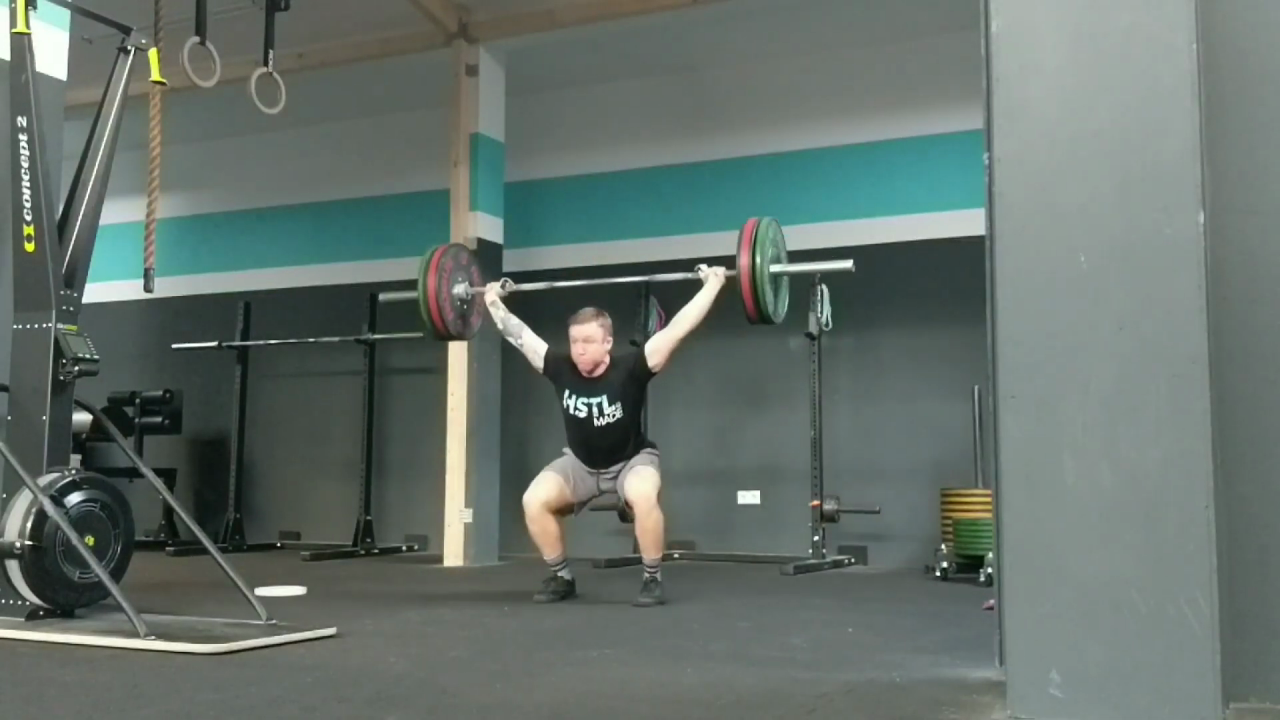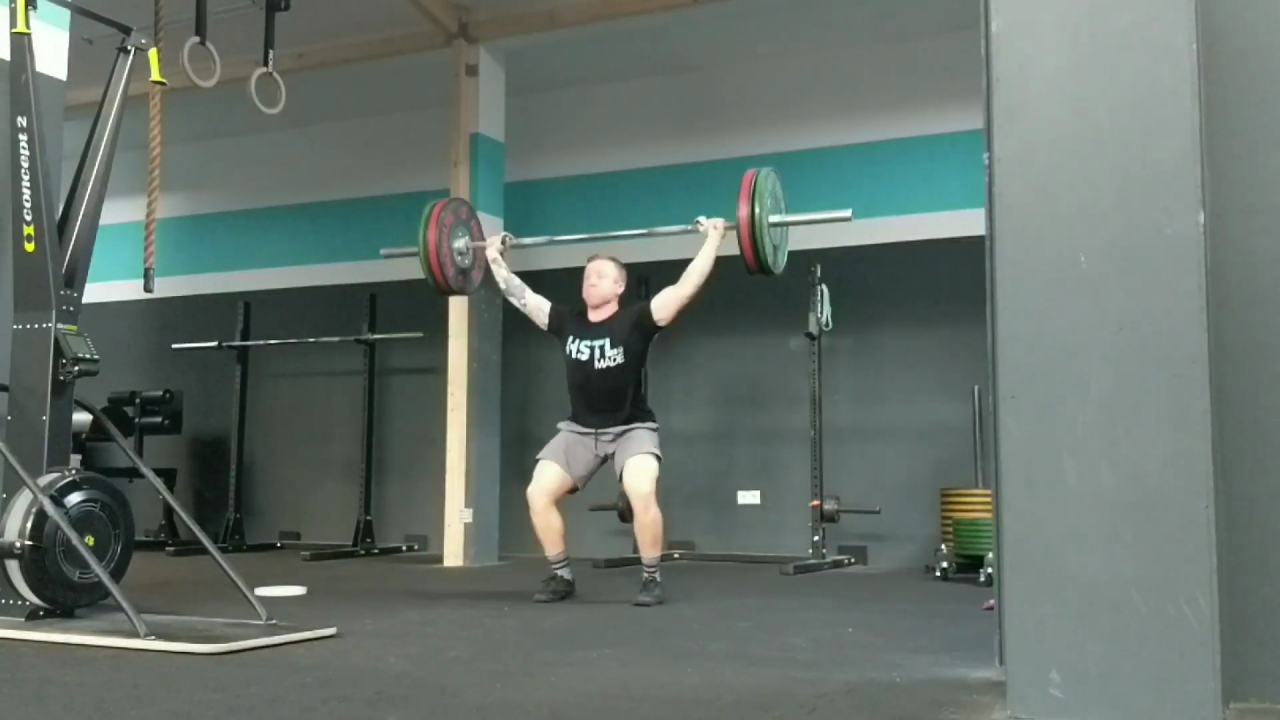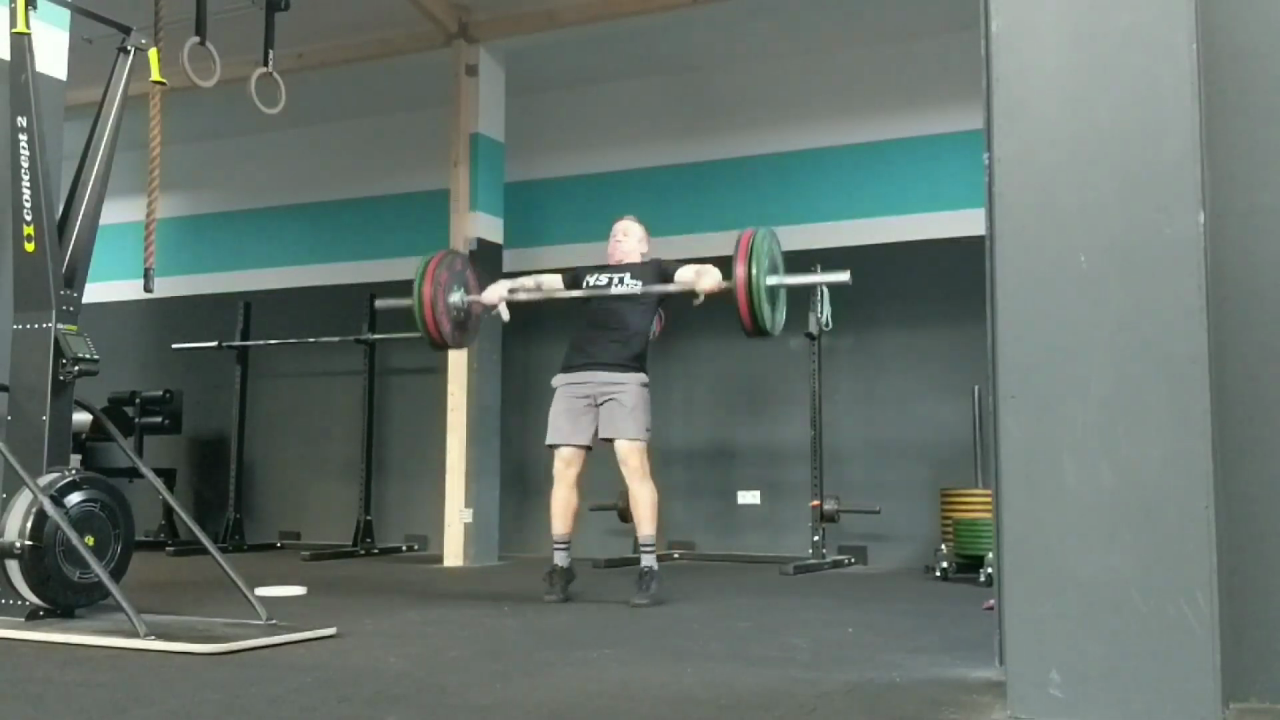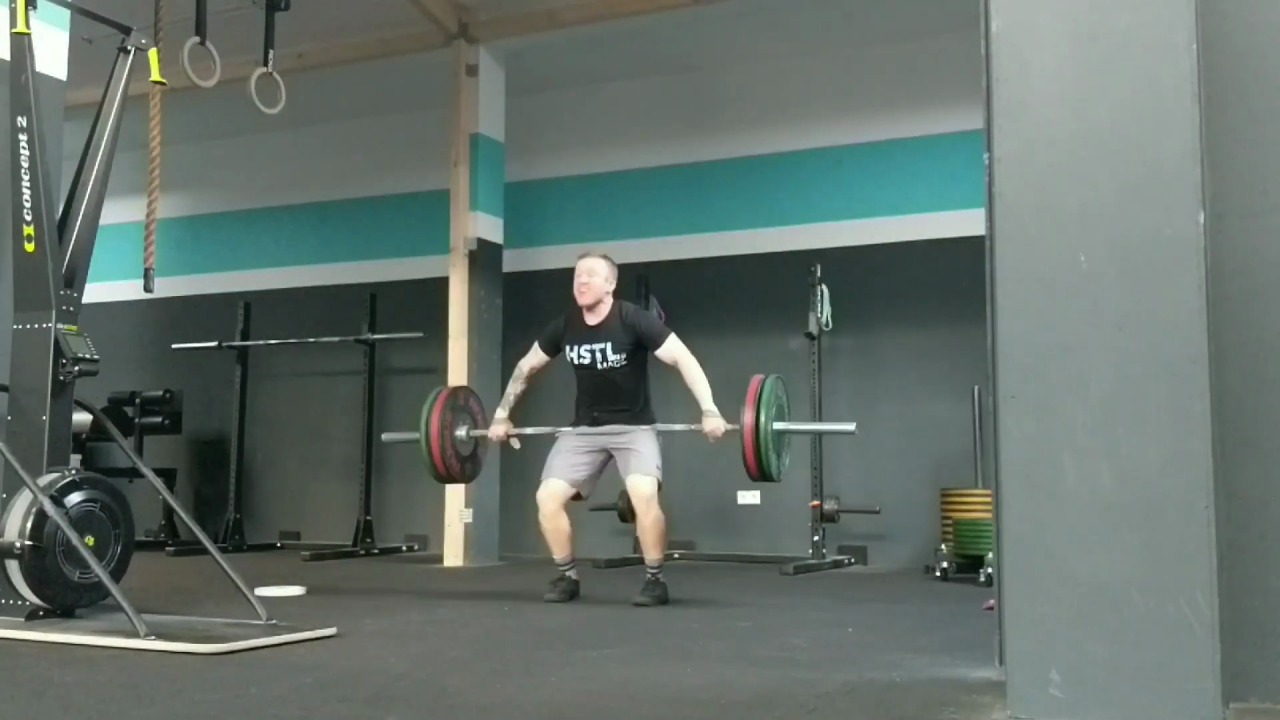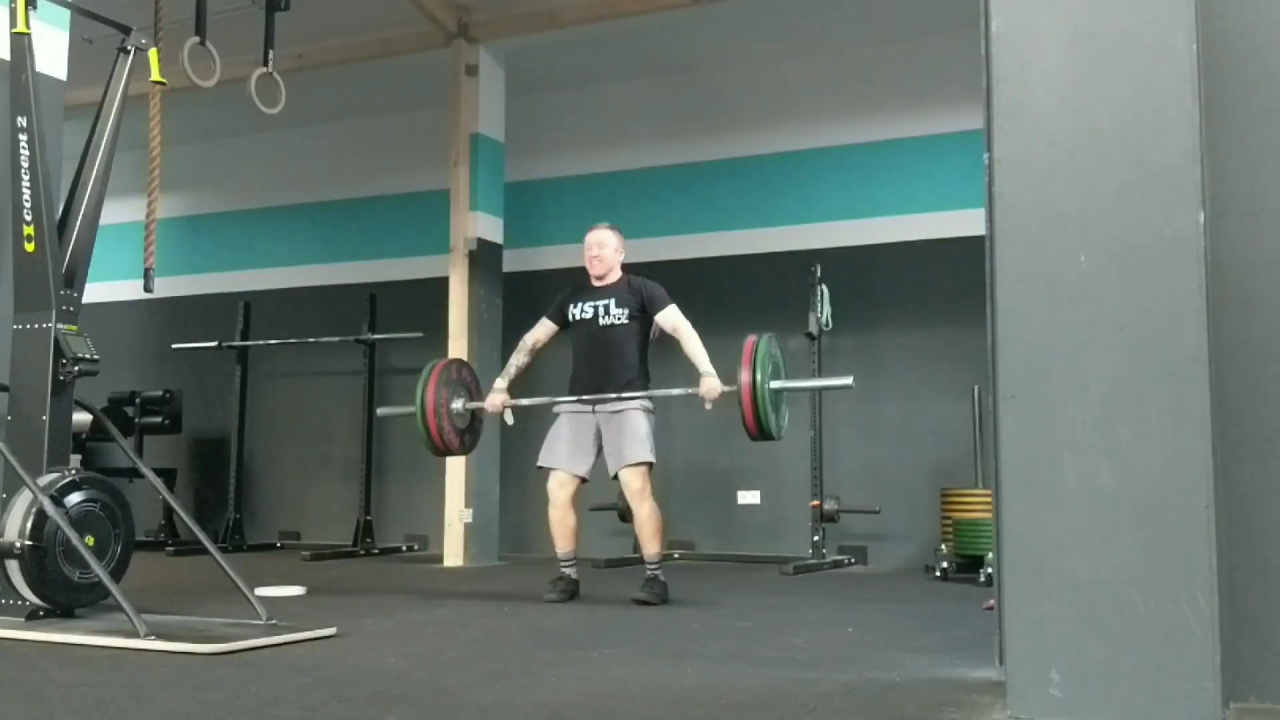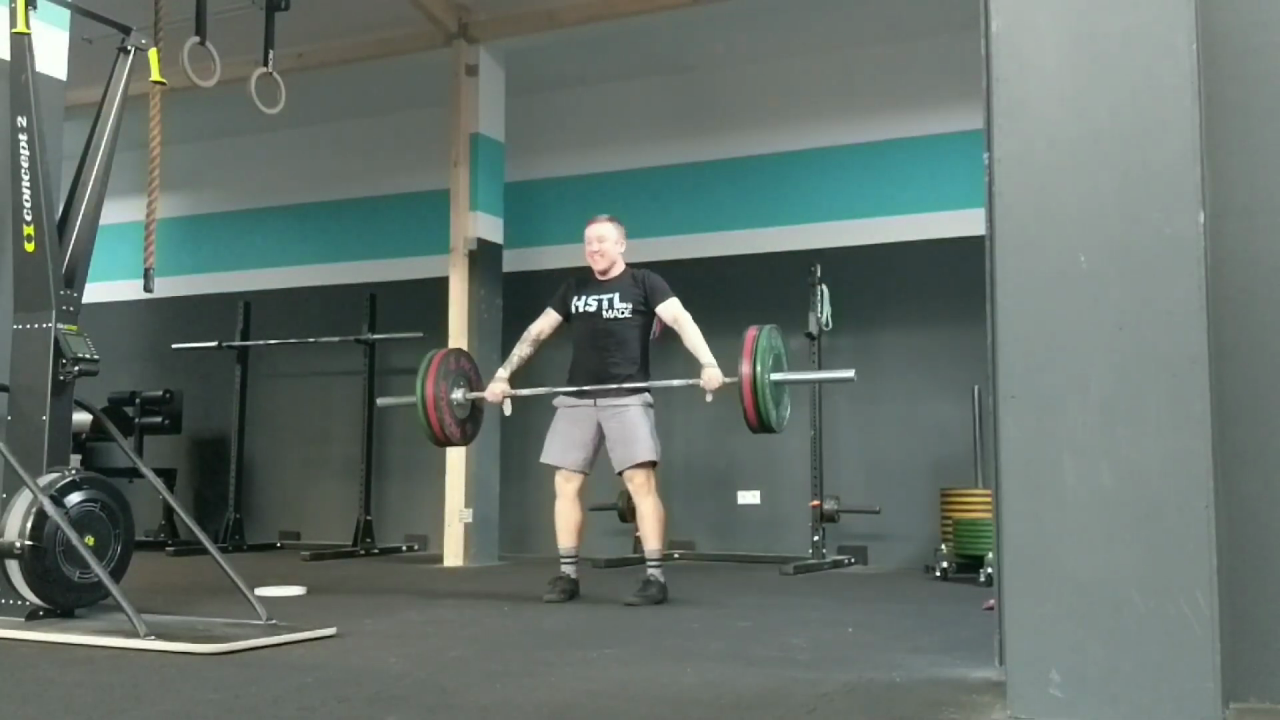
dt=0.3s
person 1, frame 1
left shoulder: (630, 370)
right shoulder: (561, 368)
left elbow: (677, 329)
right elbow: (520, 335)
left wrist: (712, 284)
right wrist: (493, 301)
left hip: (631, 460)
right hip: (581, 463)
left knee: (643, 496)
right knee: (534, 501)
left ankle: (652, 579)
right ankle: (561, 576)
person 1, frame 2
left shoulder: (636, 320)
right shoulder: (566, 320)
left elbow: (687, 287)
right elbow: (520, 296)
left wrist: (711, 240)
right wrist: (496, 258)
left hip: (630, 427)
right hip: (580, 428)
left knee: (641, 492)
right knee: (538, 493)
left ankle: (652, 579)
right ankle: (561, 575)
person 1, frame 3
left shoulder: (655, 271)
right shoulder: (588, 274)
left elbow: (697, 274)
right elbow: (541, 282)
left wrist: (709, 277)
right wrist: (503, 287)
left hip: (624, 379)
right hip: (574, 379)
left knee: (634, 466)
right knee: (565, 470)
left ankle: (648, 569)
right ankle: (560, 565)
person 1, frame 4
left shoulder: (634, 320)
right shoulder: (564, 326)
left elbow: (684, 359)
right elbow: (526, 367)
left wrist: (709, 411)
right wrist: (502, 414)
left hip: (633, 428)
right hip: (585, 430)
left knee: (644, 495)
right knee: (548, 498)
left ankle: (655, 580)
right ankle: (568, 576)
person 1, frame 5
left shoulder: (641, 290)
right shoulder: (571, 297)
left elbow: (681, 328)
right elbow: (533, 340)
left wrist: (707, 372)
right wrist: (501, 383)
left hip: (627, 406)
right hip: (577, 408)
left knee: (637, 487)
right knee: (558, 490)
left ankle: (655, 576)
right ankle: (568, 574)
person 1, frame 6
left shoulder: (644, 282)
right shoulder: (574, 288)
left elbow: (681, 320)
right elbow: (537, 331)
left wrist: (708, 363)
right wrist: (503, 374)
left hip: (628, 398)
right hip: (576, 399)
left knee: (642, 483)
right knee: (565, 484)
left ankle: (655, 577)
right ankle: (568, 575)
